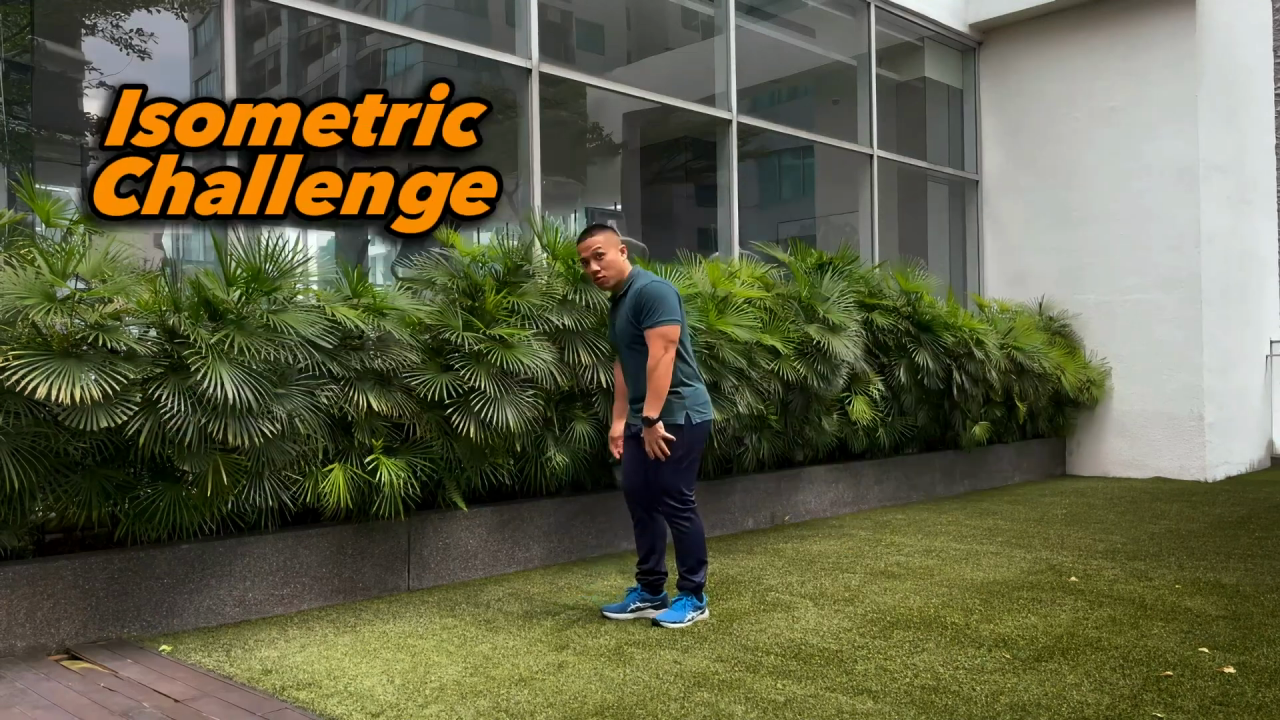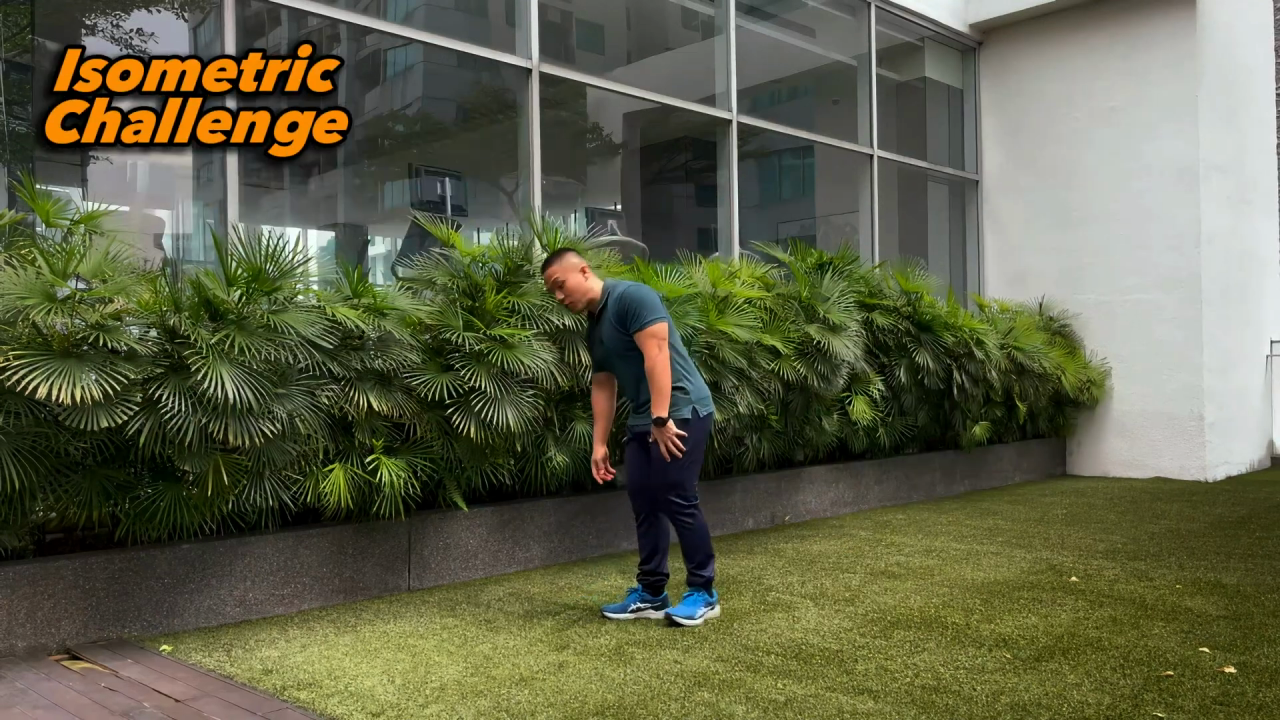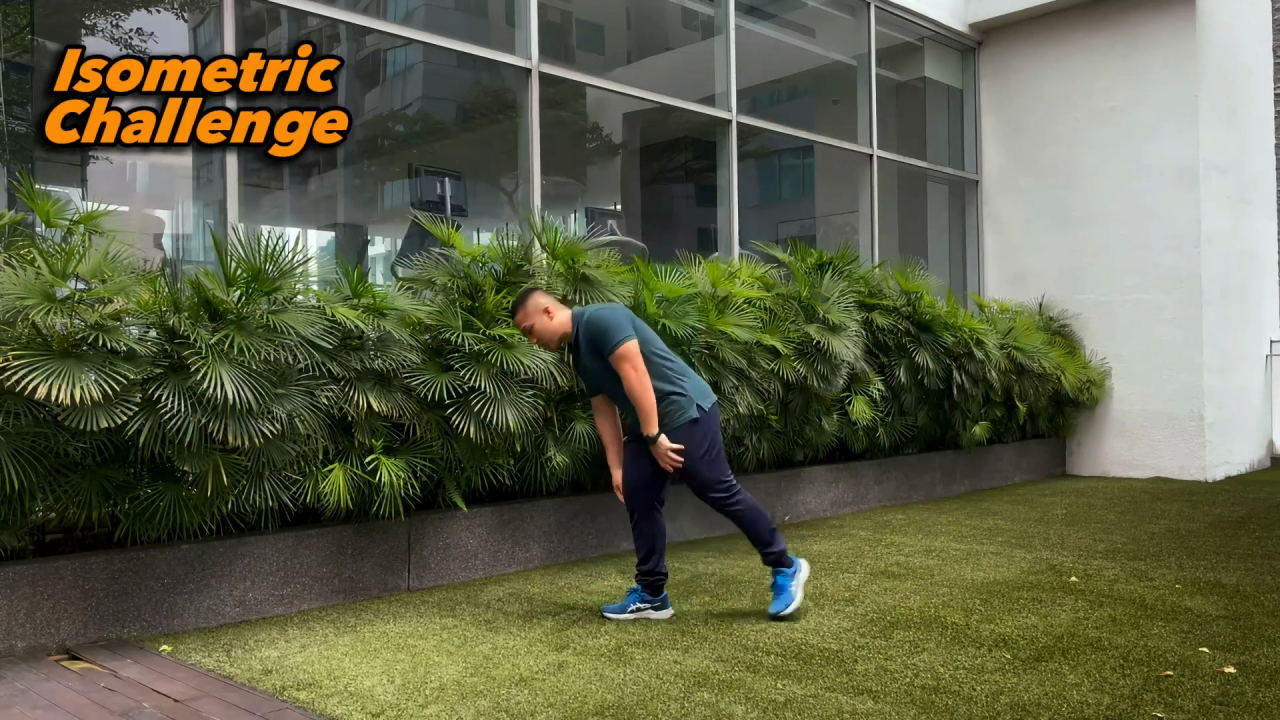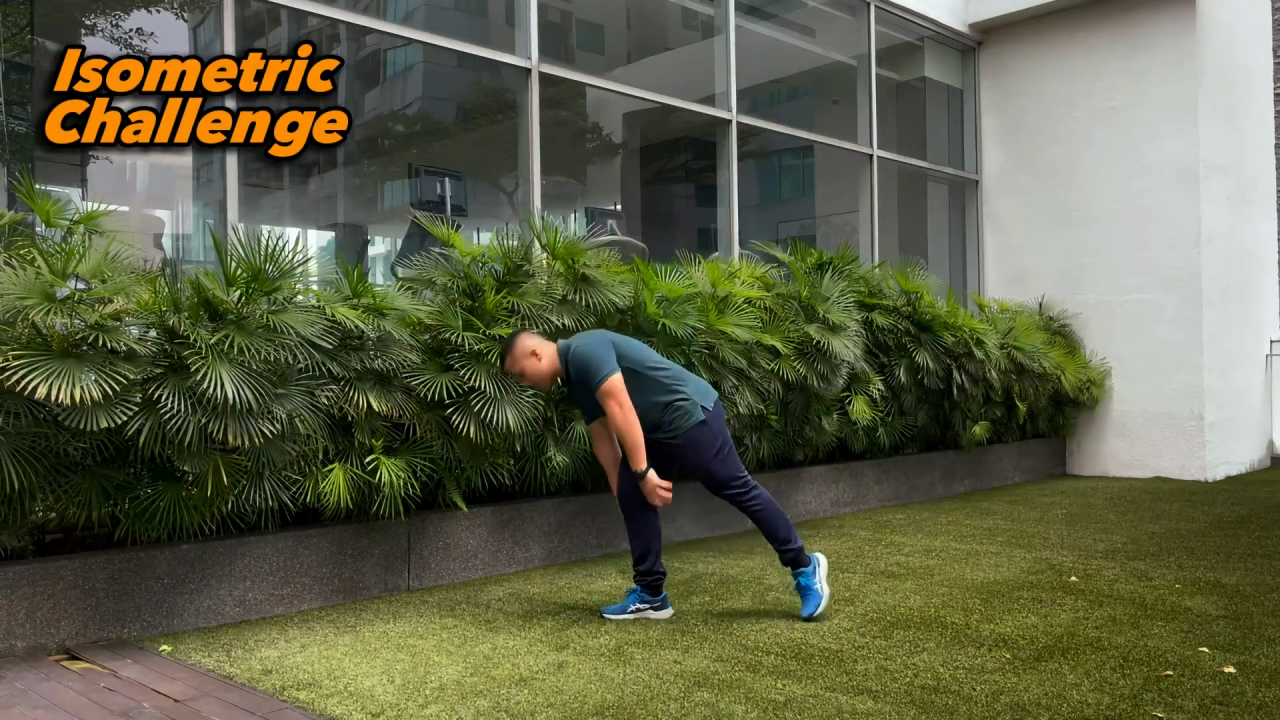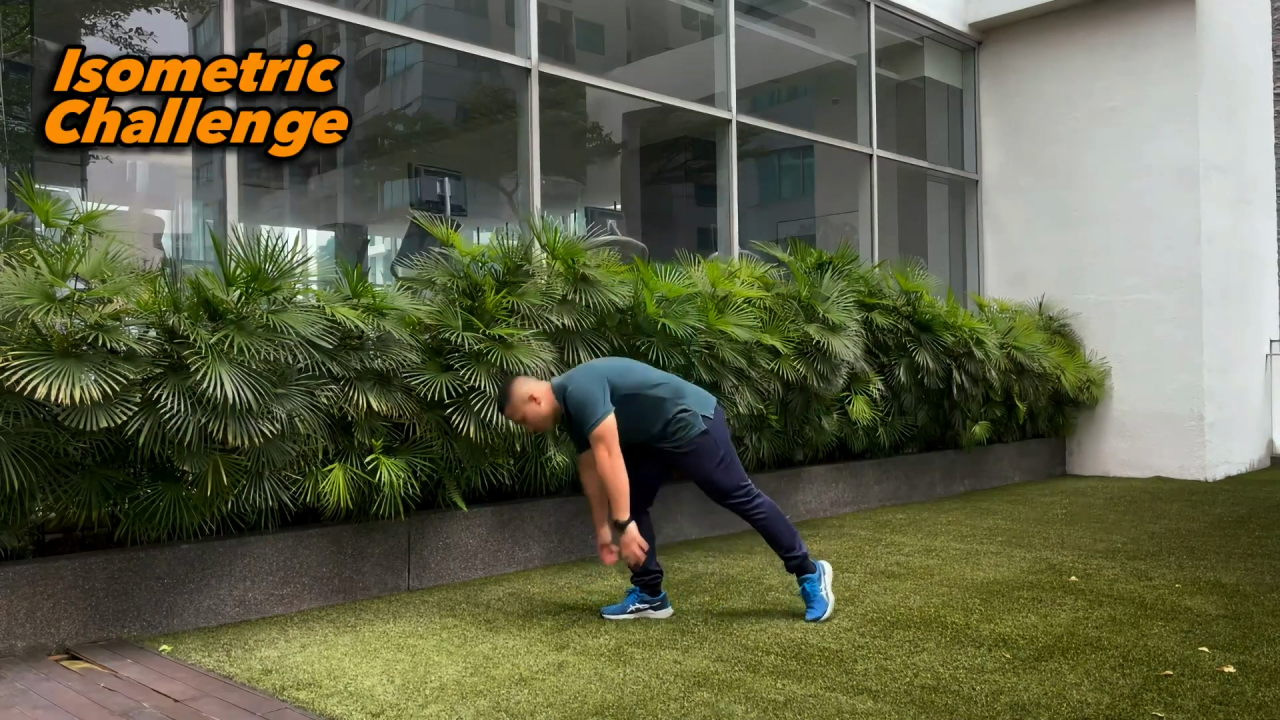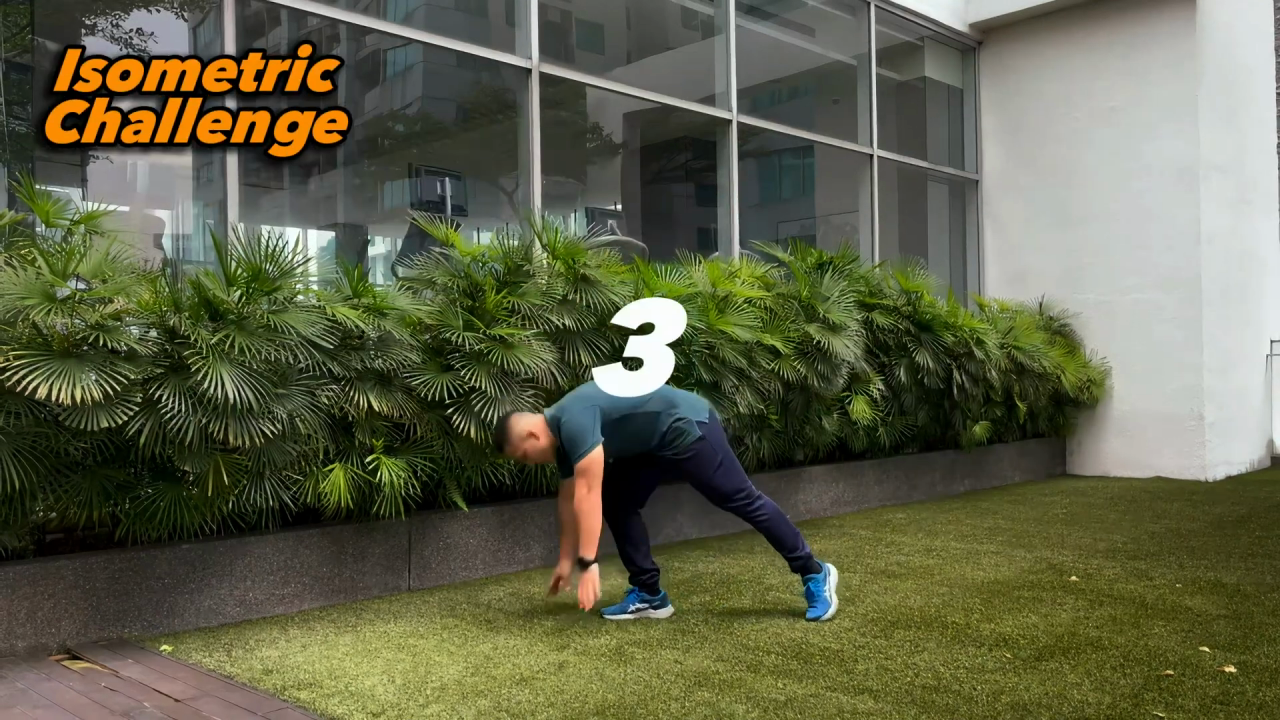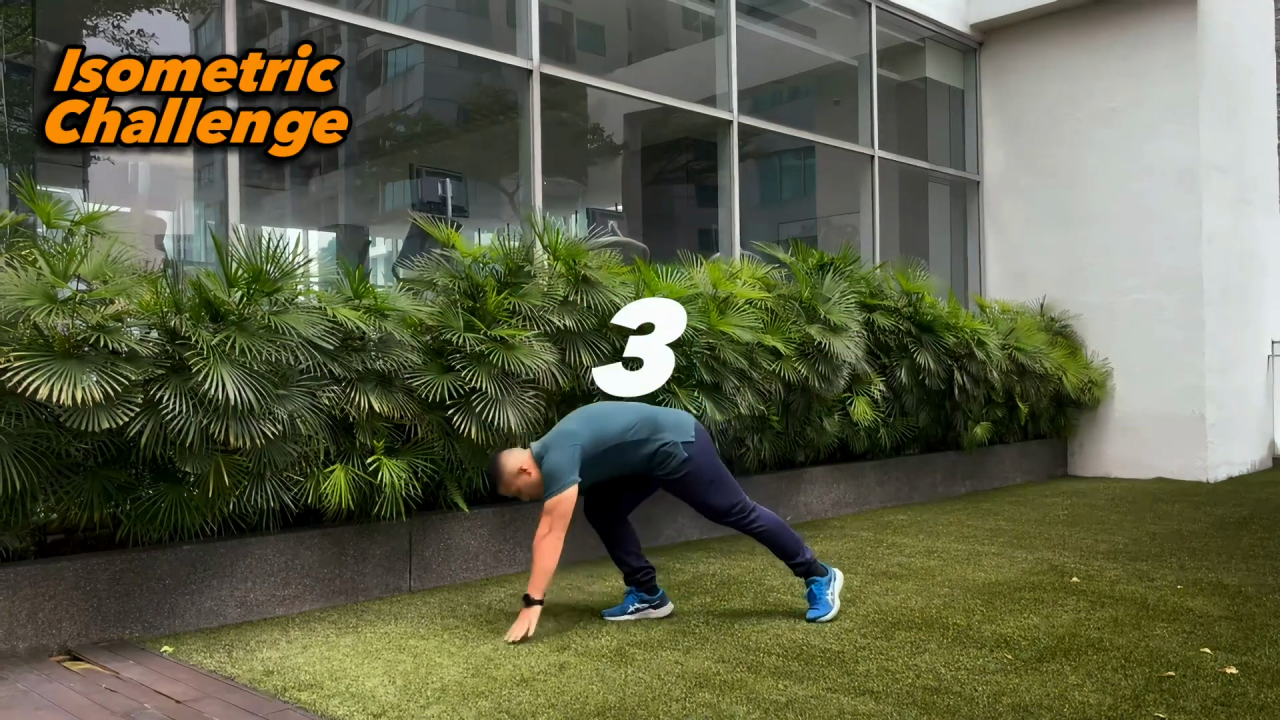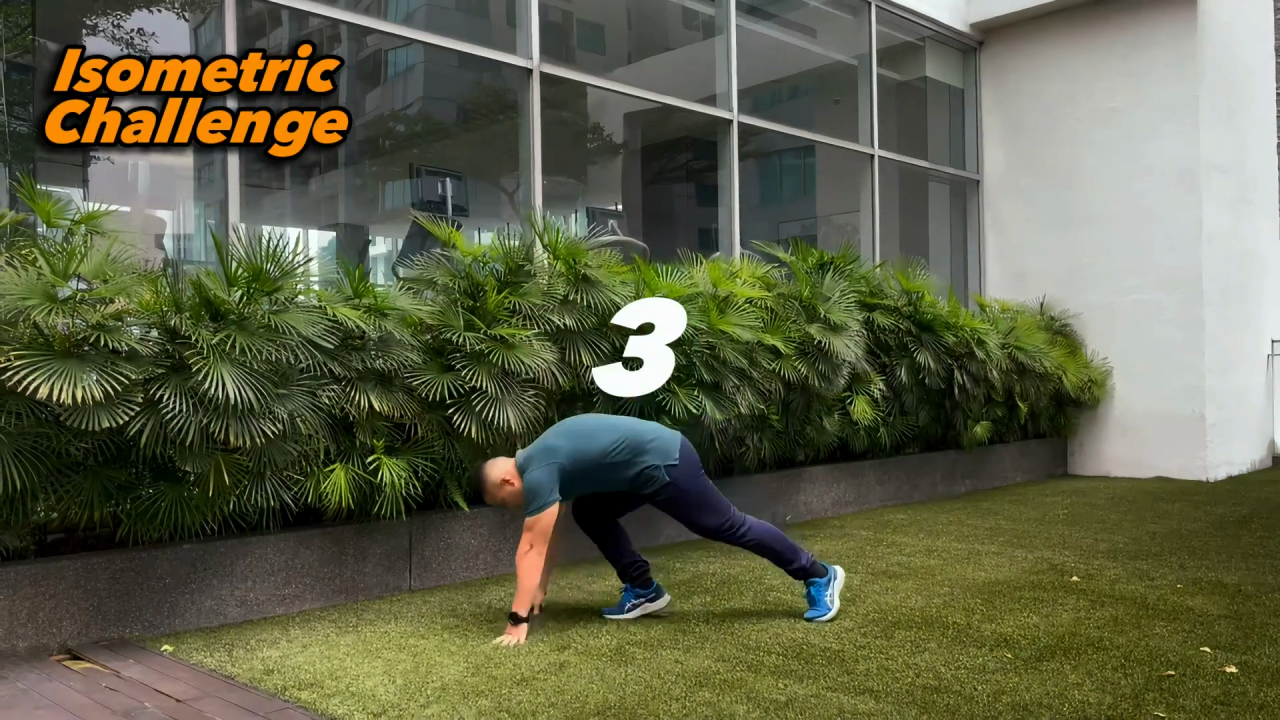
dt=0.2s
person 1, frame 1
left shoulder: (653, 291)
right shoulder: (616, 303)
left elbow: (661, 357)
left wrist: (653, 420)
right wrist: (619, 421)
left hip: (678, 417)
right hip: (644, 419)
left knee: (675, 504)
right knee: (639, 500)
left ankle: (693, 597)
right ankle: (650, 593)
person 1, frame 2
left shoulder: (632, 297)
right shoulder: (594, 326)
left elbow: (656, 356)
right elbow: (603, 387)
left wrist: (661, 419)
right wrist: (600, 444)
left hip: (681, 412)
right hip: (644, 421)
left knee: (678, 501)
right knee: (643, 502)
left ankle: (703, 593)
right ankle: (651, 593)
person 1, frame 3
left shoulder: (597, 321)
right shoulder: (579, 354)
left elbow: (634, 373)
right elbow: (604, 411)
left wrist: (654, 436)
right wrist: (617, 468)
left hip: (687, 411)
left knee: (721, 492)
right knee: (640, 502)
left ankle: (786, 568)
right ankle: (651, 595)
person 1, frame 4
left shoulder: (586, 350)
right shoulder: (573, 380)
left elbow: (620, 411)
right elbow: (602, 435)
left wrist: (643, 472)
right wrist: (621, 487)
left hip: (691, 413)
left knee: (737, 489)
right knee: (634, 501)
left ankle: (804, 566)
right ankle: (651, 595)
person 1, frame 5
left shoulder: (581, 392)
right shoulder: (570, 410)
left elbow: (610, 457)
right elbow: (591, 469)
left wrist: (624, 524)
right wrist: (605, 528)
left hip: (691, 421)
left knee: (740, 497)
right knee: (629, 506)
left ankle: (810, 573)
right ankle: (650, 595)
person 1, frame 6
left shoulder: (574, 422)
right shoulder: (562, 433)
left elbow: (588, 493)
right elbow: (570, 499)
left wrist: (587, 564)
right wrist: (565, 560)
left hip: (687, 426)
left knee: (743, 501)
right knee: (618, 503)
left ankle: (815, 574)
right ankle: (649, 594)
person 1, frame 7
left shoulder: (557, 457)
right shoulder: (551, 454)
left elbow: (551, 532)
right elbow: (550, 531)
left wrist: (532, 604)
right wrist: (535, 593)
left hip: (676, 445)
right hip: (650, 453)
left knee: (738, 513)
right knee: (601, 510)
left ankle: (819, 577)
right ankle: (648, 594)
person 1, frame 8
left shoulder: (538, 472)
right shoulder: (539, 461)
left elbow: (531, 548)
right elbow: (540, 543)
left wrist: (518, 620)
right wrist: (537, 592)
left hip: (663, 462)
right hip: (647, 458)
left knee: (727, 526)
right knee: (590, 513)
left ankle: (819, 576)
right ankle: (643, 591)
